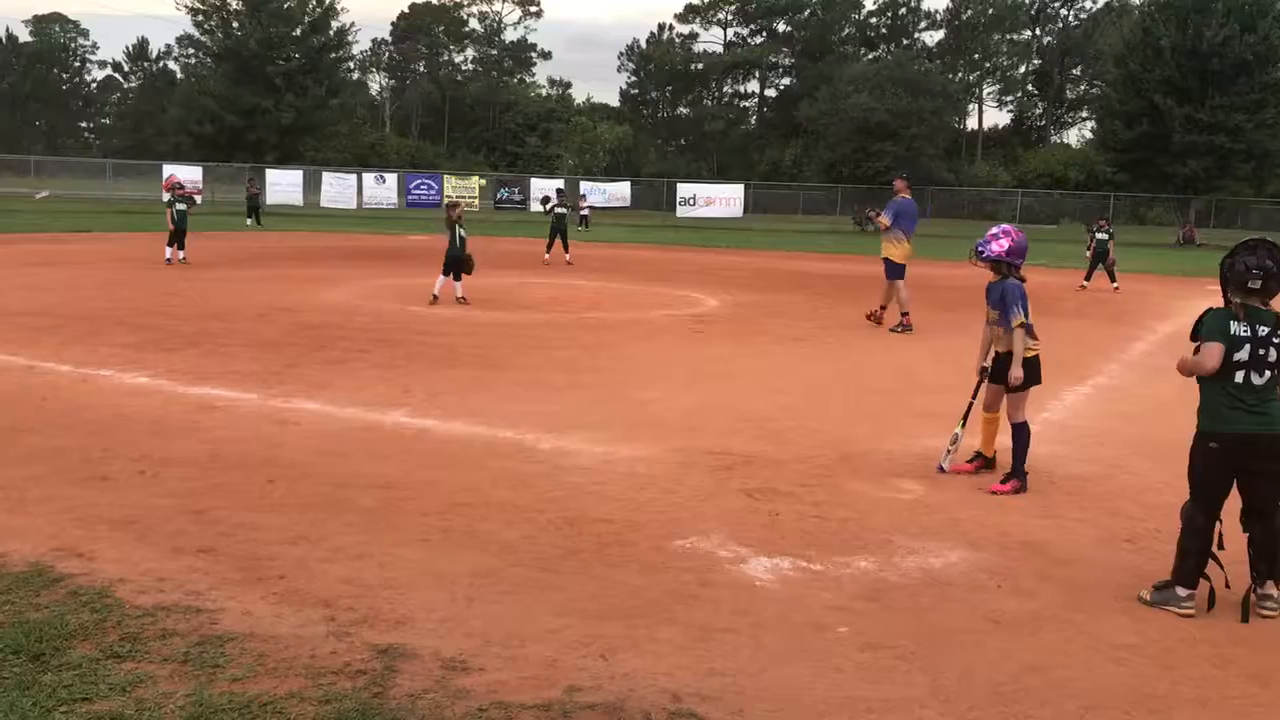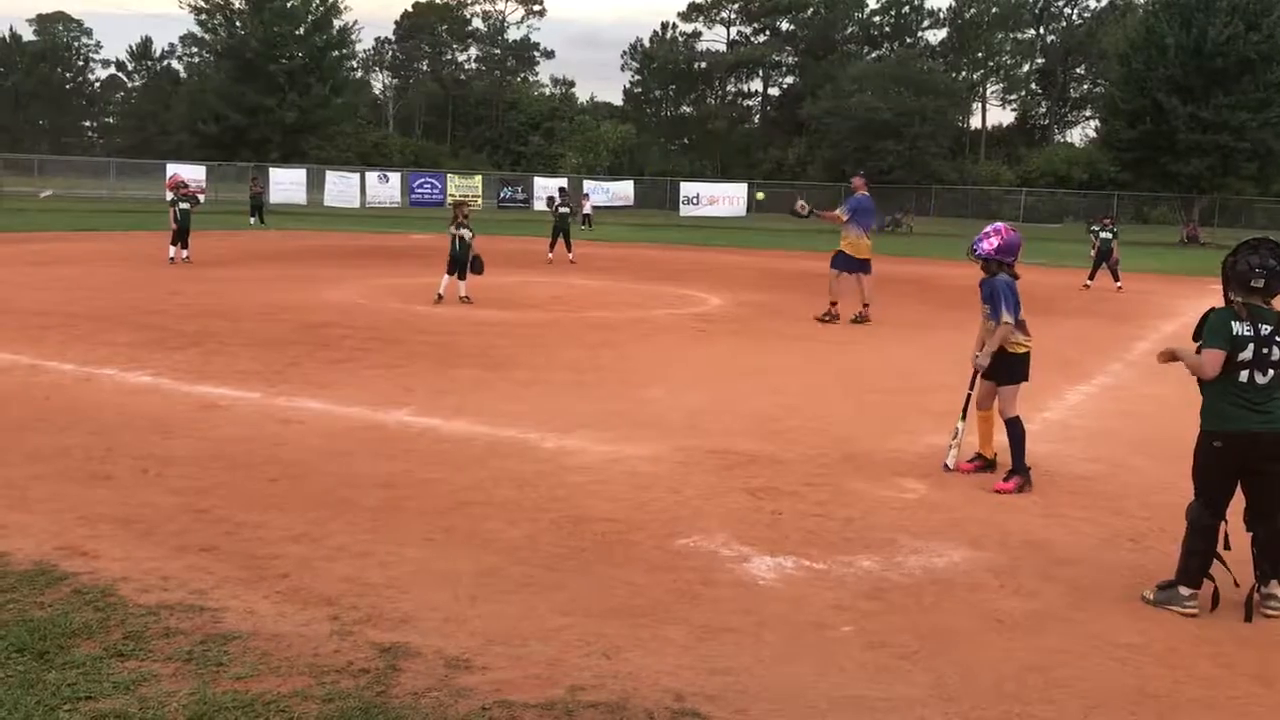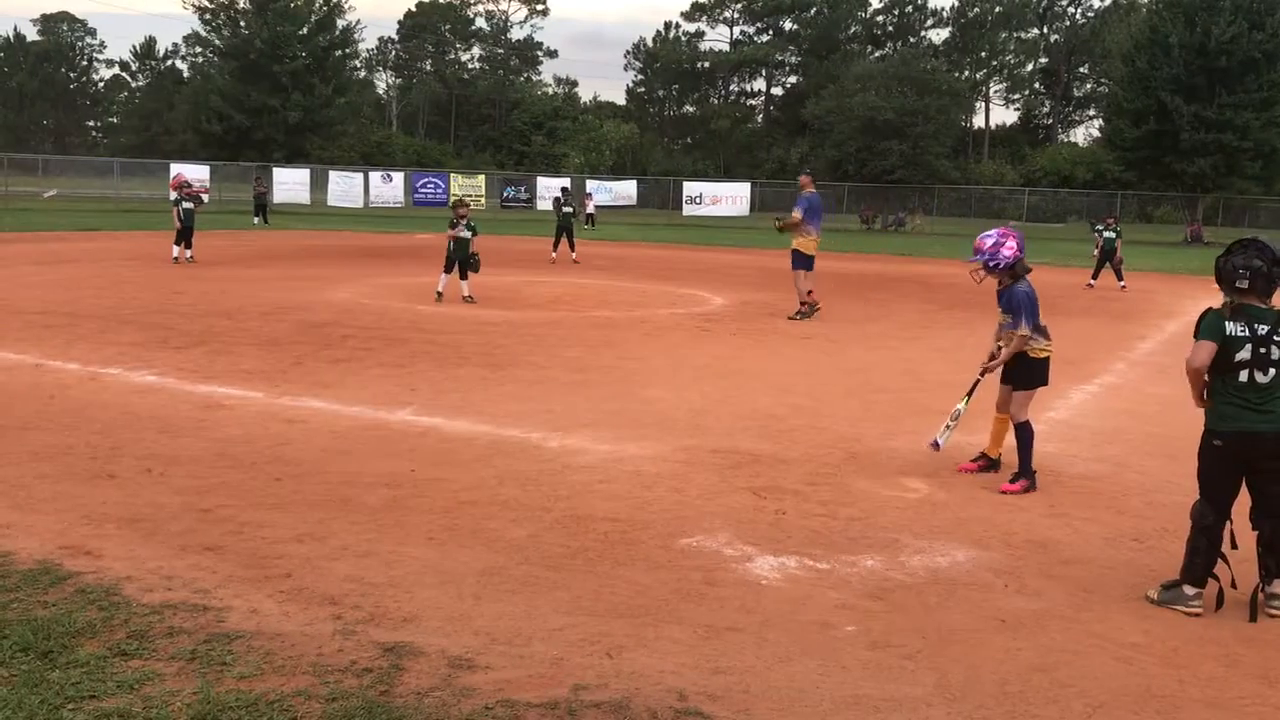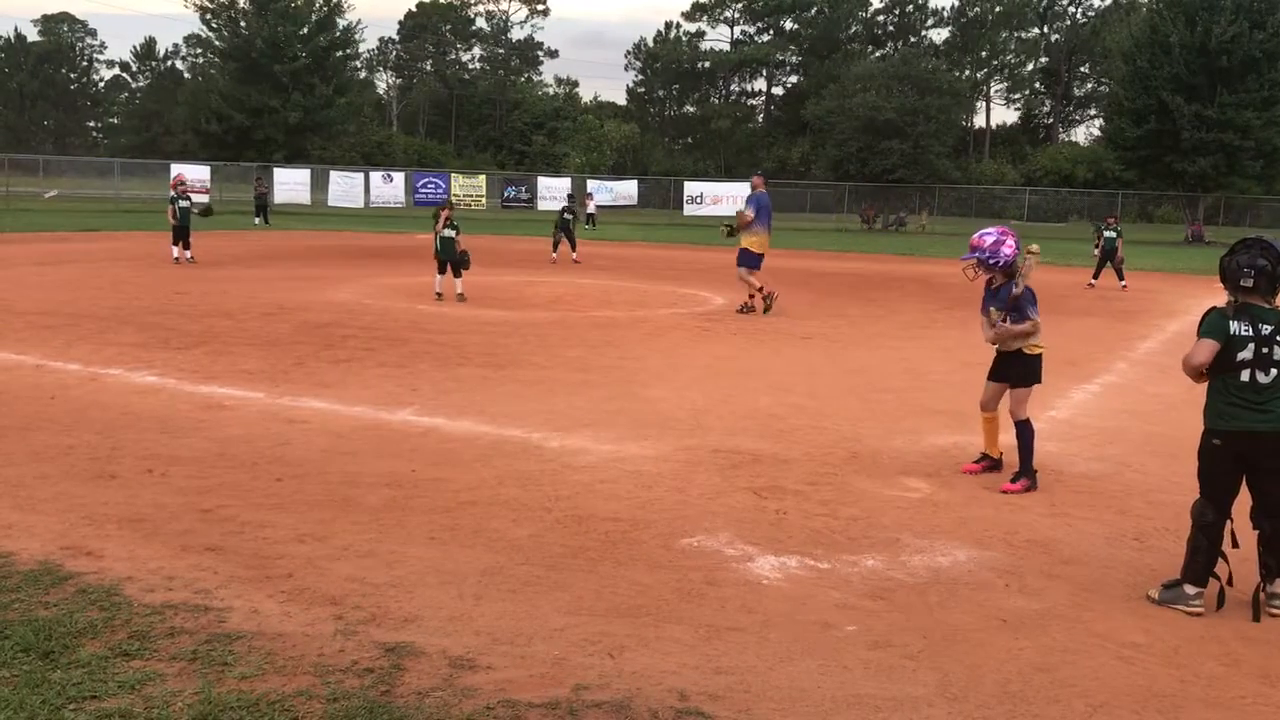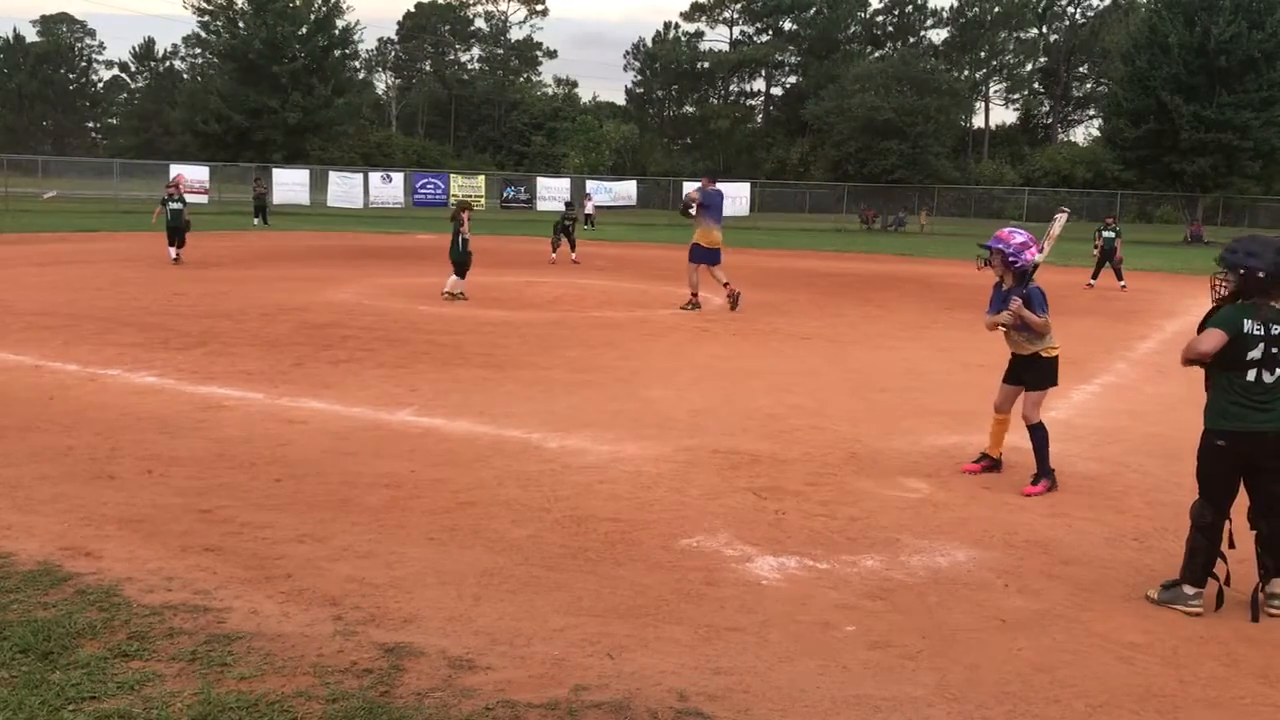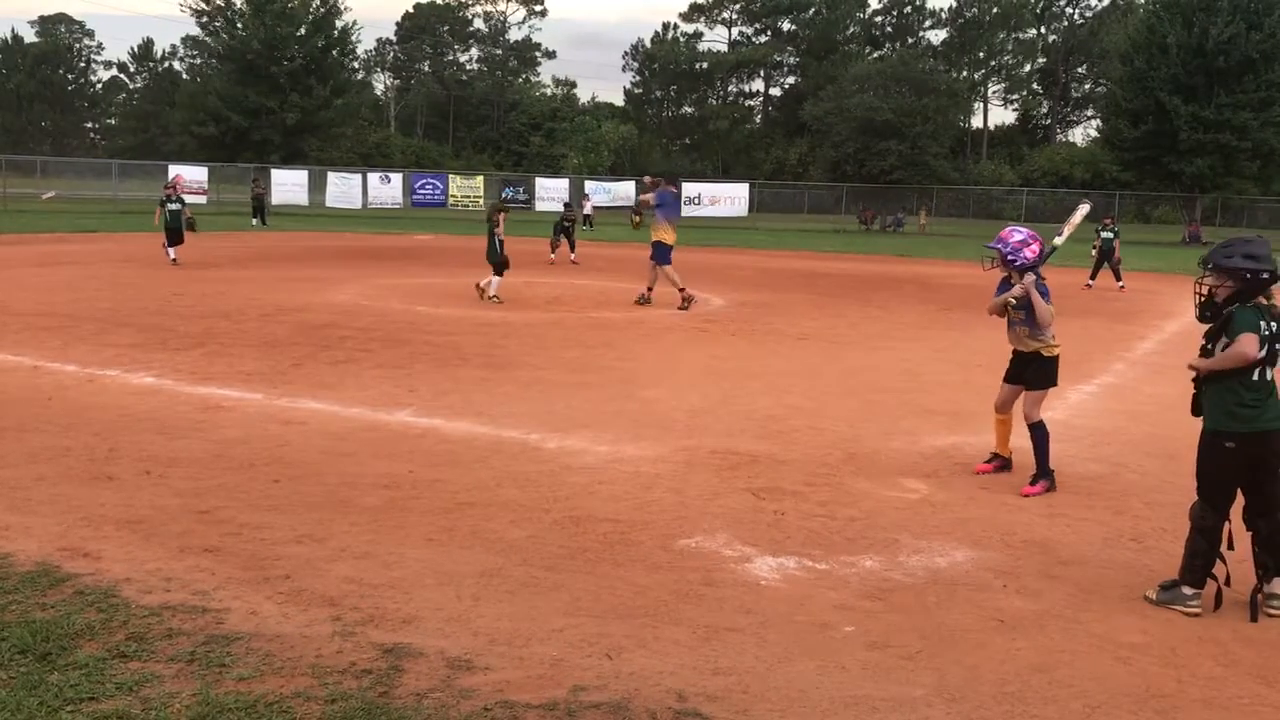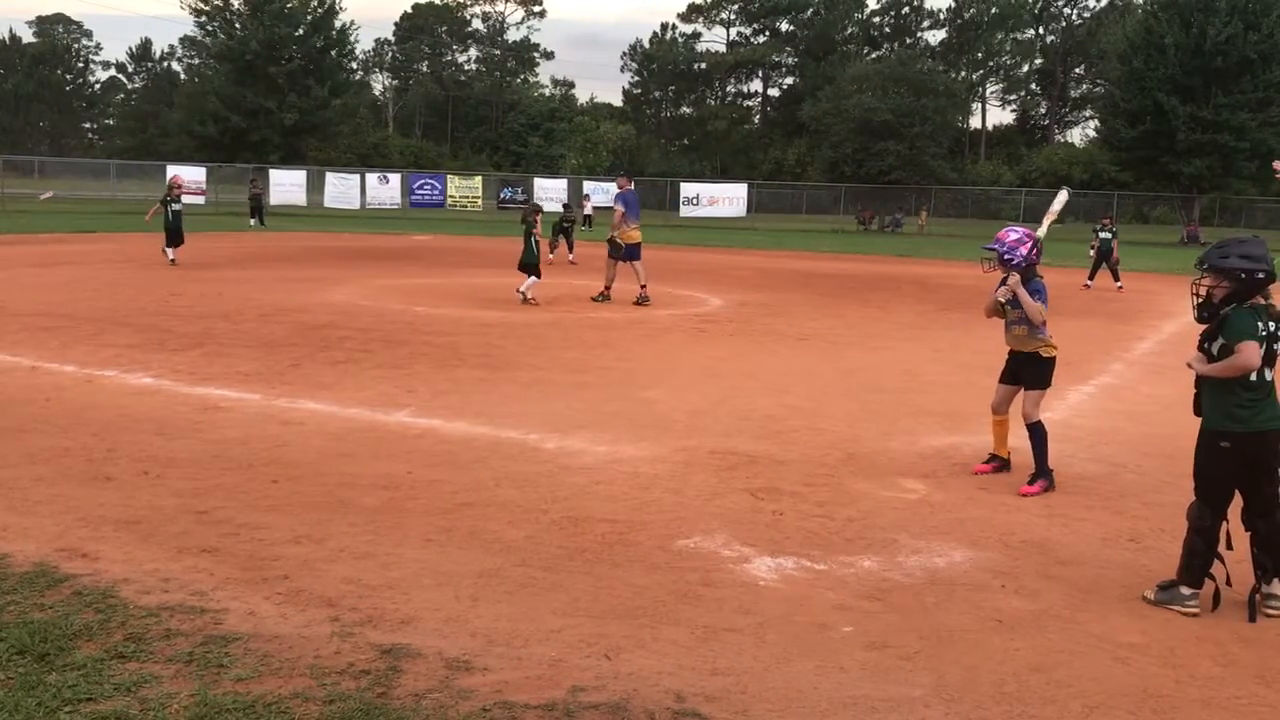
dt=0.5s
person 1, frame 1
left shoulder: (1219, 318)
left elbow: (1209, 365)
left wrist: (1185, 364)
left hip: (1219, 434)
left knee: (1201, 512)
left ankle: (1182, 590)
person 1, frame 2
left shoulder: (1222, 318)
left elbow: (1208, 369)
left wrist: (1178, 354)
left hip: (1224, 433)
left knee: (1207, 511)
left ankle: (1186, 589)
person 1, frame 3
left shoulder: (1219, 319)
left elbow: (1197, 363)
left wrist: (1198, 391)
left hip: (1225, 433)
left knee: (1211, 511)
left ankle: (1191, 589)
person 1, frame 4
left shoulder: (1222, 318)
left elbow: (1195, 360)
left wrist: (1200, 375)
left hip: (1225, 432)
left knee: (1211, 510)
left ankle: (1191, 588)
person 1, frame 5
left shoulder: (1233, 313)
left elbow: (1205, 346)
left wrist: (1186, 356)
left hip: (1226, 432)
left knee: (1211, 510)
left ankle: (1190, 589)
person 1, frame 6
left shoulder: (1240, 316)
left elbow: (1247, 350)
left wrist: (1204, 363)
left hip: (1229, 432)
left knee: (1210, 510)
left ankle: (1189, 589)
person 1, frame 7
left shoulder: (1237, 317)
left elbow: (1249, 360)
left wrist: (1205, 367)
left hip: (1227, 432)
left knee: (1208, 510)
left ankle: (1187, 588)
person 2, frame 1
left shoulder: (1012, 288)
right shoulder: (992, 286)
left elbow: (1019, 327)
left wrist: (1017, 365)
right wrist: (981, 359)
left hip: (1020, 358)
right hip: (1002, 355)
left knee: (1015, 414)
right knee: (989, 406)
left ankle: (1018, 476)
right ankle: (985, 456)
person 2, frame 2
left shoulder: (1001, 283)
right shoulder: (988, 281)
left elbow: (1006, 325)
left wrist: (986, 355)
right wrist: (977, 350)
left hip: (1012, 353)
right hip: (997, 351)
left knee: (1007, 410)
right knee: (982, 403)
left ankle: (1020, 472)
right ankle: (986, 456)
person 2, frame 3
left shoulder: (1020, 292)
right shoulder: (1004, 286)
left elbow: (1023, 336)
left wrist: (1000, 361)
right wrist: (995, 344)
left hip: (1032, 357)
right hip: (1014, 356)
left knee: (1018, 413)
right knee: (1002, 407)
left ankle: (1026, 475)
right ankle: (991, 457)
person 2, frame 4
left shoulder: (1018, 289)
right shoulder: (991, 285)
left elbow: (1035, 325)
right elbow: (985, 317)
left wrist: (1010, 330)
right wrist: (988, 333)
left hip: (1025, 355)
right hip: (1004, 353)
left knee: (1017, 411)
right knee: (987, 404)
left ankle: (1027, 475)
right ankle: (992, 456)
person 2, frame 5
left shoulder: (1031, 292)
right shoulder: (999, 288)
left elbow: (1045, 328)
right elbow: (989, 323)
left wrist: (1022, 312)
right wrist: (999, 318)
left hip: (1041, 358)
right hip: (1019, 356)
left knee: (1030, 414)
right knee: (1001, 406)
left ankle: (1045, 476)
right ankle: (992, 457)
person 2, frame 6
left shoulder: (1037, 286)
right shoulder: (1007, 282)
left elbow: (1047, 321)
right elbow: (992, 310)
left wrist: (1032, 291)
right wrist: (1007, 296)
left hip: (1041, 356)
right hip: (1020, 354)
left knee: (1031, 414)
right knee: (1001, 405)
left ankle: (1045, 476)
right ankle: (1002, 456)
person 2, frame 7
left shoulder: (1035, 285)
right shoulder: (1007, 282)
left elbow: (1038, 318)
right elbow: (989, 313)
left wrist: (1019, 289)
right wrist: (997, 297)
left hip: (1039, 356)
right hip: (1016, 354)
left knee: (1029, 413)
right knee: (998, 406)
left ankle: (1043, 475)
right ankle: (1000, 457)
